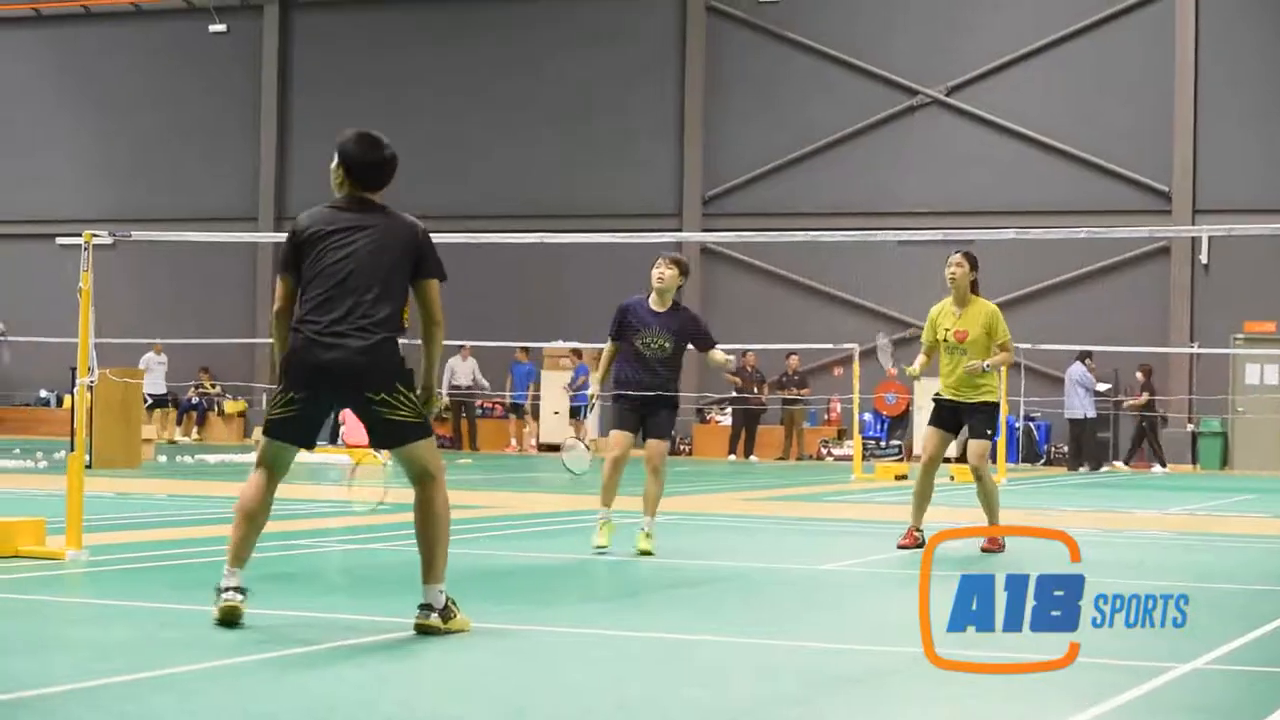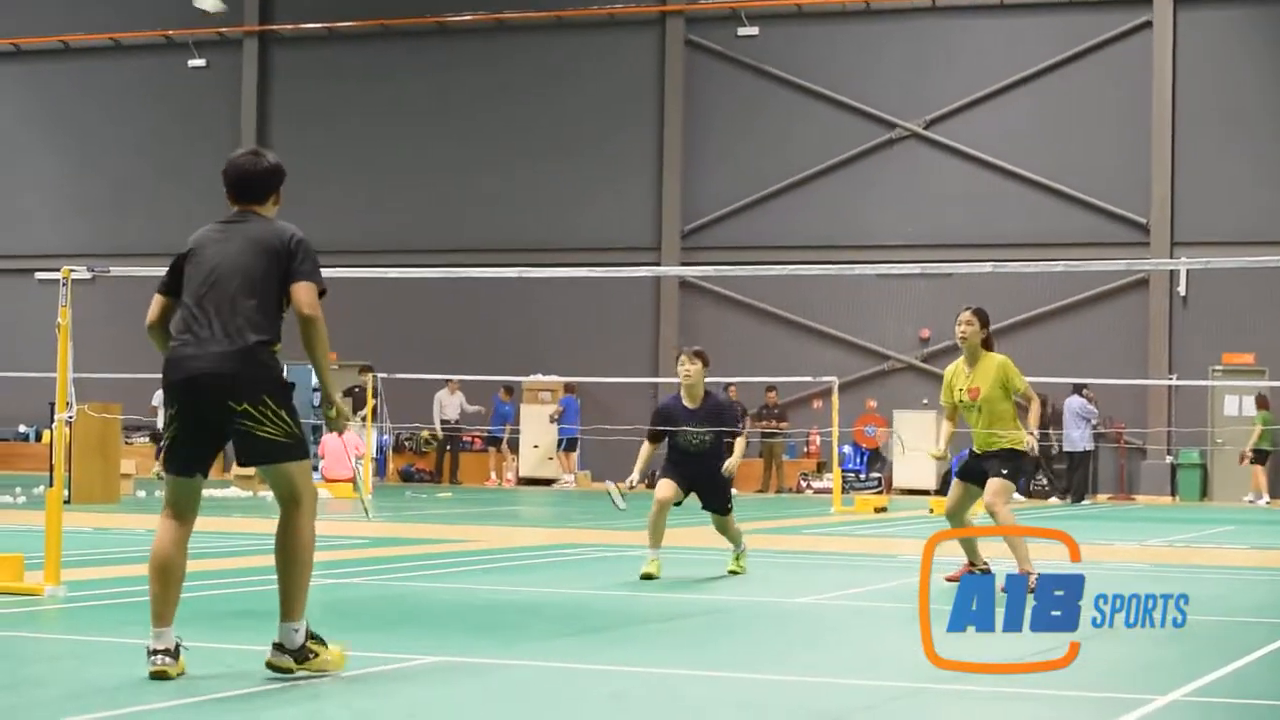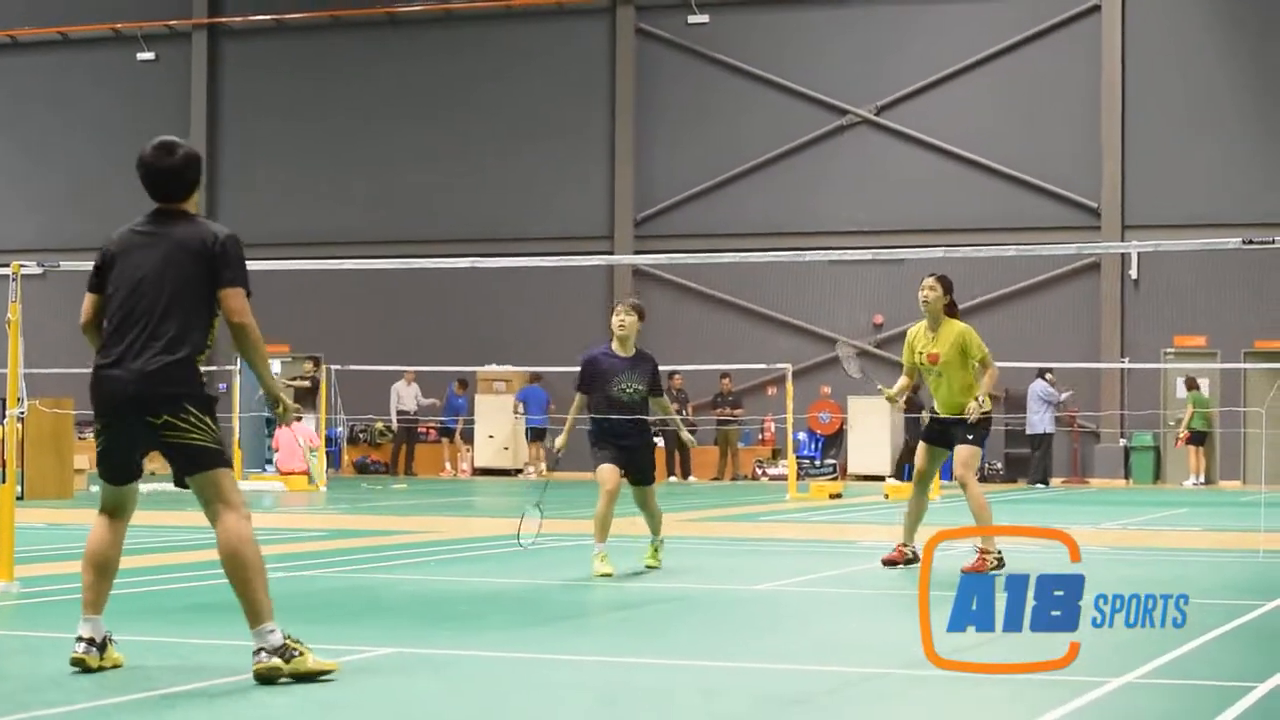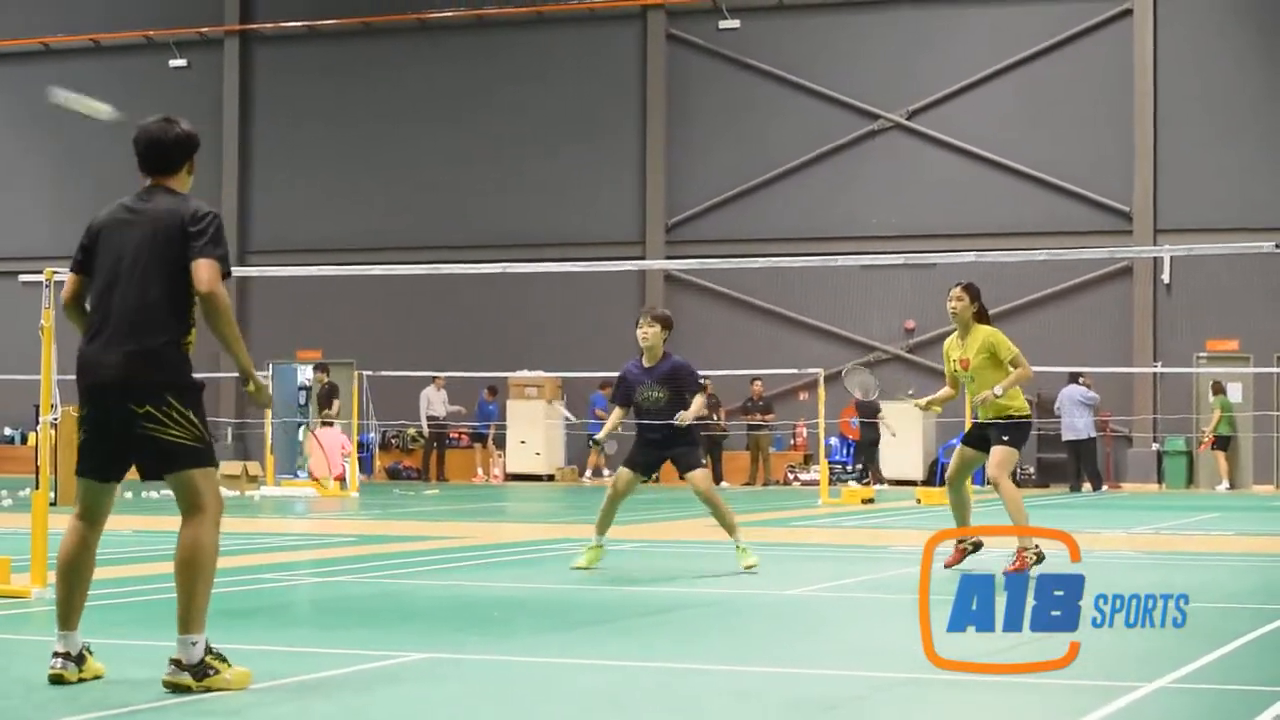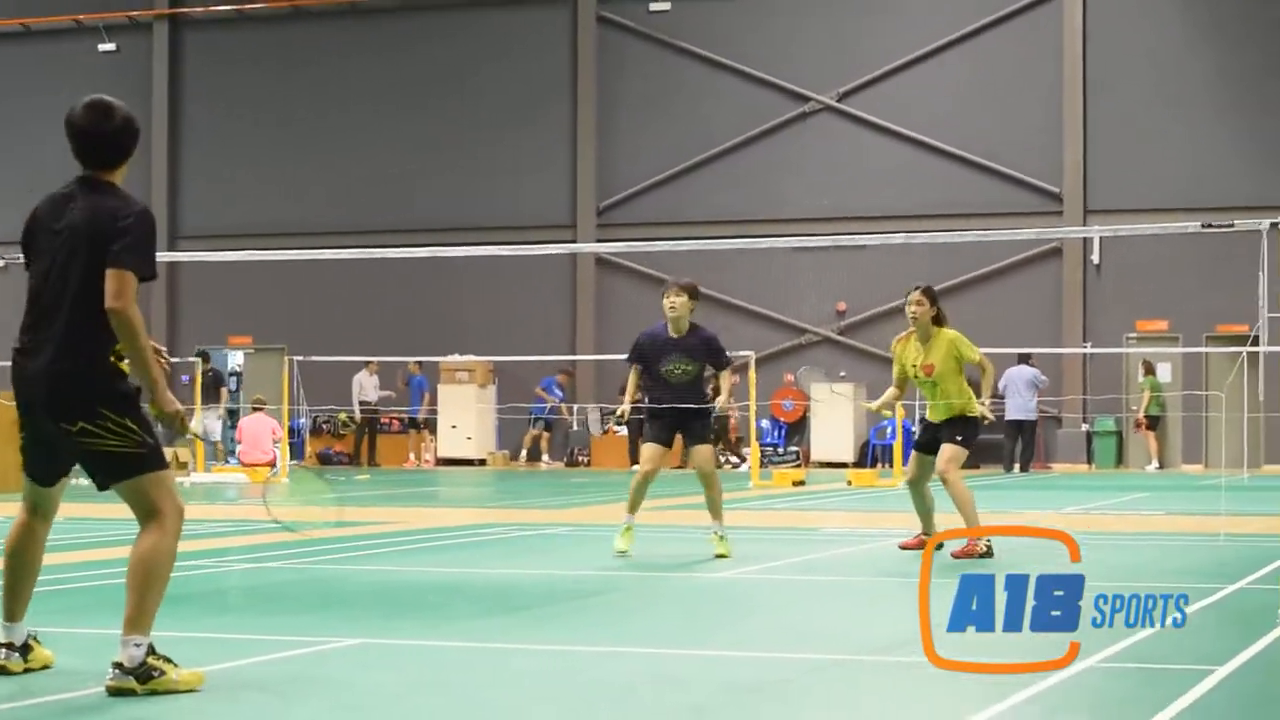
dt=1s
person 1, frame 1
left shoulder: (307, 225)
right shoulder: (411, 233)
left elbow: (282, 308)
right elbow: (433, 314)
left wrist: (284, 372)
right wrist: (430, 381)
left hip: (307, 363)
right hip: (377, 367)
left knee: (267, 468)
right knee: (429, 476)
left ankle: (231, 587)
right ankle: (434, 605)
person 1, frame 2
left shoulder: (198, 241)
right shoulder: (289, 239)
left elbow: (155, 320)
right elbow: (307, 312)
right wrist: (330, 389)
left hip: (184, 377)
right hip: (248, 375)
left knee: (177, 512)
right knee: (299, 499)
left ankle: (162, 647)
right ankle: (291, 640)
person 1, frame 3
left shoulder: (119, 241)
right shoulder: (216, 240)
left elbow: (88, 320)
right elbow: (238, 319)
right wrist: (272, 387)
left hip: (110, 389)
right hip: (173, 391)
left knee: (113, 508)
right knee: (229, 509)
left ankle: (90, 637)
right ankle: (270, 644)
person 1, frame 4
left shoulder: (106, 219)
right shoulder: (197, 216)
left elbow: (70, 300)
right elbow: (208, 290)
right wrist: (247, 369)
left hip: (97, 377)
right hip: (158, 377)
left knee: (88, 513)
right knee: (203, 507)
left ankle: (67, 651)
right ankle: (191, 656)
person 1, frame 5
right shoulder: (129, 216)
right elbow: (118, 305)
left wrist: (135, 348)
right wrist: (158, 391)
right hip: (91, 387)
right knee: (163, 512)
right ankle: (133, 658)
person 2, frame 1
left shoulder: (988, 311)
right shoulder: (937, 312)
left elbow: (1008, 353)
right elbow: (927, 352)
left wrist: (985, 365)
right wrist: (915, 368)
left hip: (983, 399)
right hip: (948, 397)
left knee: (978, 467)
right knee: (927, 462)
left ankle: (995, 532)
right ankle: (915, 530)
person 2, frame 2
left shoulder: (1001, 364)
right shoulder: (951, 372)
left elbow: (1033, 401)
right elbow: (949, 418)
left wrist: (1030, 434)
right wrist: (942, 445)
left hip: (1010, 449)
right hip: (979, 450)
left knee: (993, 504)
right knee: (952, 510)
left ankle: (1028, 573)
right ankle: (977, 563)
person 2, frame 3
left shoulder: (961, 331)
right shoulder: (914, 334)
left elbow: (990, 367)
right elbow: (908, 376)
left wrist: (979, 400)
right wrist: (896, 391)
left hip: (970, 416)
right hip: (942, 414)
left knee: (964, 475)
right knee: (920, 475)
left ankle: (990, 553)
right ankle: (907, 547)
person 2, frame 4
left shoulder: (989, 336)
right shoulder: (949, 345)
left elbow: (1025, 369)
right elbow: (952, 388)
left wrist: (997, 390)
right wrist: (930, 400)
left hip: (1011, 416)
right hip: (984, 420)
left knee: (997, 475)
right knee: (953, 477)
left ankle: (1028, 550)
right ankle: (966, 540)
person 2, frame 5
left shoulder: (951, 339)
right shoulder: (903, 347)
left elbow: (987, 367)
right elbow: (897, 388)
left wrist: (983, 402)
right wrist: (879, 403)
left hip: (963, 417)
right hip: (934, 419)
left knee: (946, 471)
right knee: (914, 480)
left ankle: (979, 541)
right ankle: (929, 533)
person 3, frame 1
left shoulder: (687, 319)
right shoulder: (628, 309)
left elbow: (710, 351)
right elbow: (613, 347)
left wrist: (725, 360)
right wrist: (597, 382)
left hip: (663, 400)
right hip: (627, 397)
left knee: (654, 461)
right knee: (615, 455)
left ankle: (647, 530)
right ankle: (604, 521)
person 3, frame 2
left shoulder: (720, 406)
right shoulder: (666, 408)
left elbow: (740, 437)
right elbow: (651, 443)
left wrist: (735, 459)
right wrist: (636, 473)
left hip: (712, 473)
right hip: (678, 468)
left knee: (724, 525)
right knee: (662, 499)
left ankle: (739, 552)
right ankle: (652, 559)
person 3, frame 3
left shoulder: (648, 362)
right shoulder: (594, 359)
left elbow: (659, 401)
right elbow: (582, 398)
left wrist: (682, 430)
right wrist: (565, 433)
left hip: (639, 442)
right hip: (605, 440)
left knee: (646, 502)
right knee: (609, 488)
left ankle: (656, 542)
right ankle: (599, 555)
person 3, frame 4
left shoulder: (677, 366)
right shoulder: (629, 372)
left elbow: (700, 396)
right elbow: (621, 407)
left wrist: (692, 411)
right wrist: (604, 432)
left hip: (679, 440)
right hip: (647, 443)
left knee: (706, 490)
right knee: (615, 492)
left ankle: (741, 546)
right ankle: (596, 546)
person 3, frame 5
left shoulder: (705, 338)
right shoulder: (649, 338)
left elbow: (725, 369)
right elbow: (637, 368)
left wrist: (724, 395)
right wrist: (627, 400)
left hip: (696, 414)
right hip: (659, 414)
left knee: (706, 470)
right knee: (646, 470)
left ankle: (719, 534)
right ankle: (627, 526)
